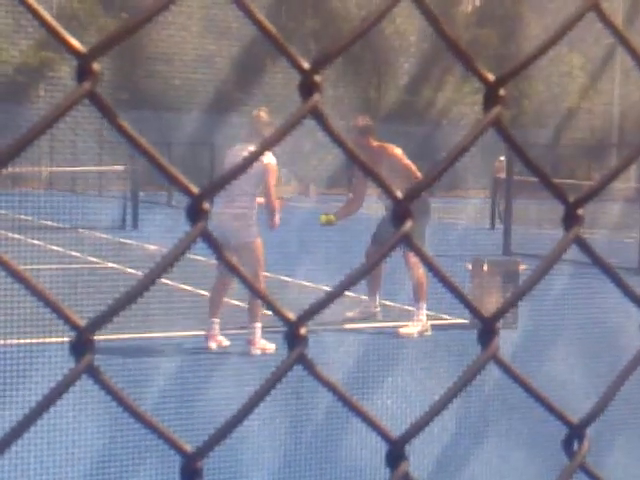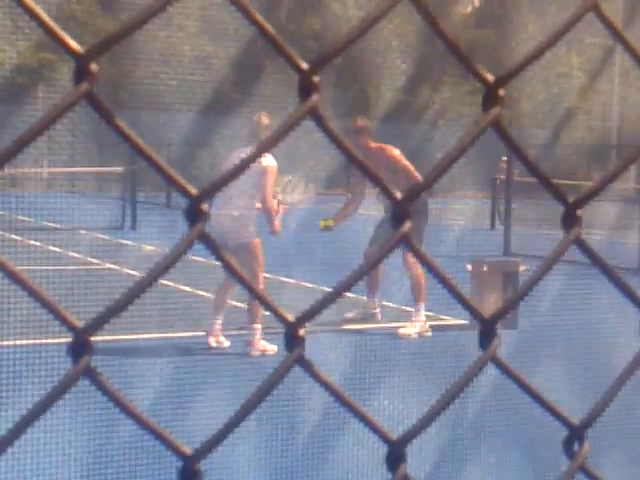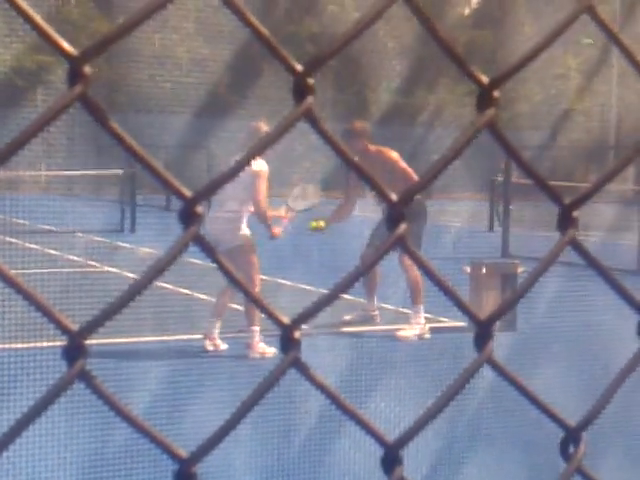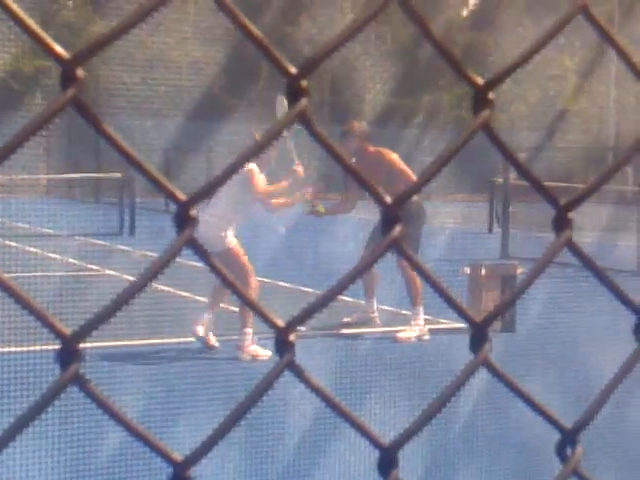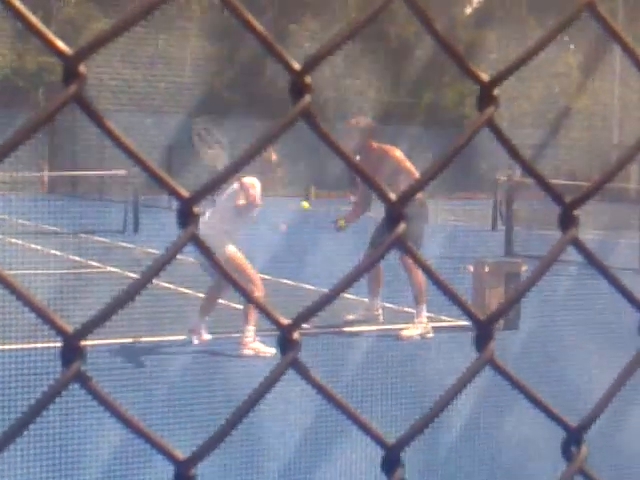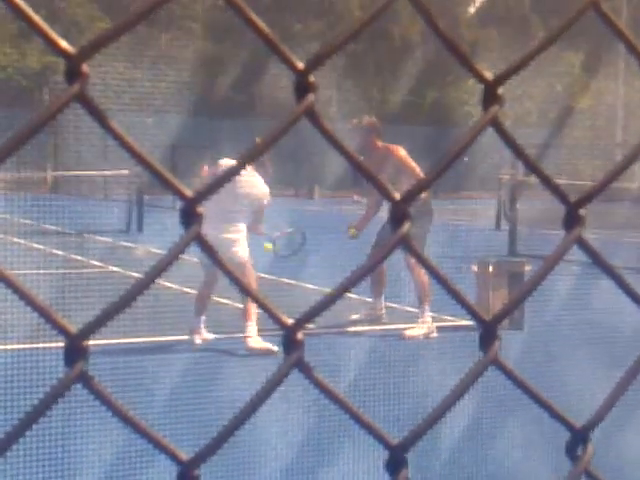
dt=0.2s
person 1, frame 1
left shoulder: (233, 152)
right shoulder: (267, 159)
right elbow: (270, 199)
right wrist: (274, 217)
left hip: (220, 217)
right hip: (242, 221)
left knee: (223, 277)
right knee: (256, 280)
left ankle: (213, 333)
right ankle: (256, 339)
person 1, frame 2
left shoulder: (235, 155)
right shoulder: (267, 161)
right elbow: (266, 201)
left wrist: (264, 206)
right wrist: (274, 222)
left hip: (219, 218)
right hip: (240, 223)
left knee: (230, 278)
right knee: (256, 281)
left ankle: (215, 332)
right ankle: (256, 341)
person 1, frame 3
right shoulder: (259, 166)
right elbow: (259, 205)
left wrist: (273, 213)
right wrist: (271, 227)
left hip: (213, 224)
right hip: (232, 228)
left knee: (233, 282)
right knee: (252, 283)
left ankle: (213, 336)
right ankle: (255, 343)
person 1, frame 4
left shoulder: (254, 172)
right shoulder: (251, 169)
left elbow: (267, 202)
right elbow: (261, 194)
left wrist: (295, 198)
right wrist: (291, 181)
left hip: (207, 228)
right hip: (217, 230)
right knee: (249, 282)
left ankle: (204, 324)
right ankle: (246, 345)
person 1, frame 5
left shoulder: (245, 182)
right shoulder: (252, 183)
right elbow: (241, 205)
left hip: (205, 237)
right hip: (217, 240)
left knee: (221, 284)
right knee: (255, 288)
left ankle: (198, 330)
right ankle: (249, 341)
person 1, frame 6
left shoulder: (225, 165)
right shoulder: (261, 191)
right elbow: (254, 228)
left hip: (207, 236)
right hip: (233, 241)
left knee: (209, 281)
left ankle: (198, 329)
right ankle: (252, 336)
person 2, frame 1
left shoulder: (389, 152)
left elbow: (418, 180)
right elbow: (356, 201)
right wrist: (334, 216)
left hip: (414, 207)
left knee: (411, 257)
right knee: (372, 253)
left ankle: (421, 318)
right ankle: (372, 306)
person 2, frame 2
left shoulder: (387, 153)
left elbow: (417, 181)
right elbow: (354, 202)
right wrist: (333, 220)
left hip: (413, 208)
right hip: (393, 210)
left knee: (410, 258)
right knee: (370, 254)
left ankle: (420, 319)
right ankle: (372, 307)
person 2, frame 3
left shoulder: (386, 156)
left elbow: (415, 183)
right elbow: (348, 205)
right wrist: (326, 222)
left hip: (411, 210)
left knee: (407, 260)
right knee: (367, 256)
left ankle: (419, 321)
right ankle: (371, 309)
person 2, frame 4
left shoulder: (385, 157)
right shoulder: (356, 168)
left elbow: (414, 184)
right elbow: (348, 204)
left wrist: (394, 199)
right wrist: (323, 210)
left hip: (409, 211)
left knee: (404, 262)
left ankle: (418, 323)
right ankle: (370, 312)
person 2, frame 5
left shoulder: (389, 154)
right shoulder: (361, 164)
left elbow: (417, 181)
right elbow: (363, 203)
left wrist: (395, 194)
right wrist: (345, 220)
left hip: (413, 209)
left knee: (407, 259)
left ankle: (422, 321)
right ankle: (374, 309)
person 2, frame 6
left shoulder: (393, 153)
right shoulder: (366, 163)
left elbow: (420, 180)
right elbow: (375, 202)
left wrist: (400, 194)
right wrist: (359, 226)
left hip: (417, 209)
left knee: (412, 260)
right knee: (374, 256)
left ankle: (426, 320)
right ankle: (377, 309)
